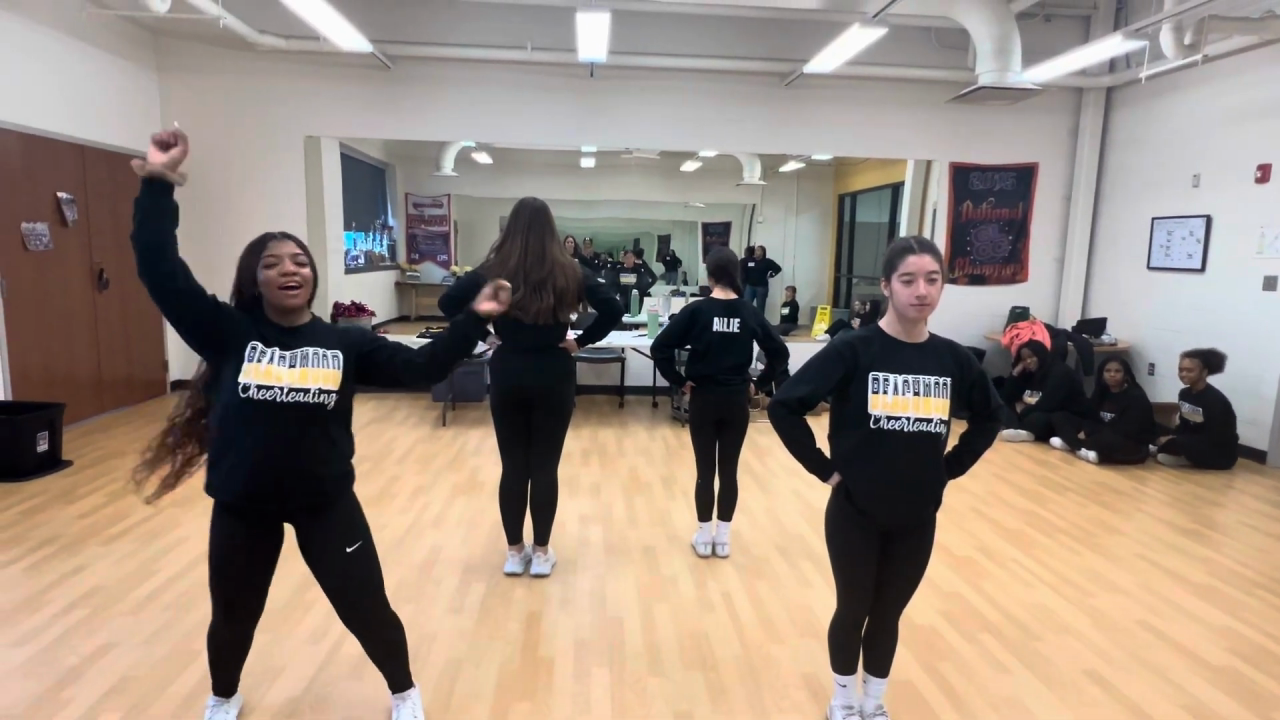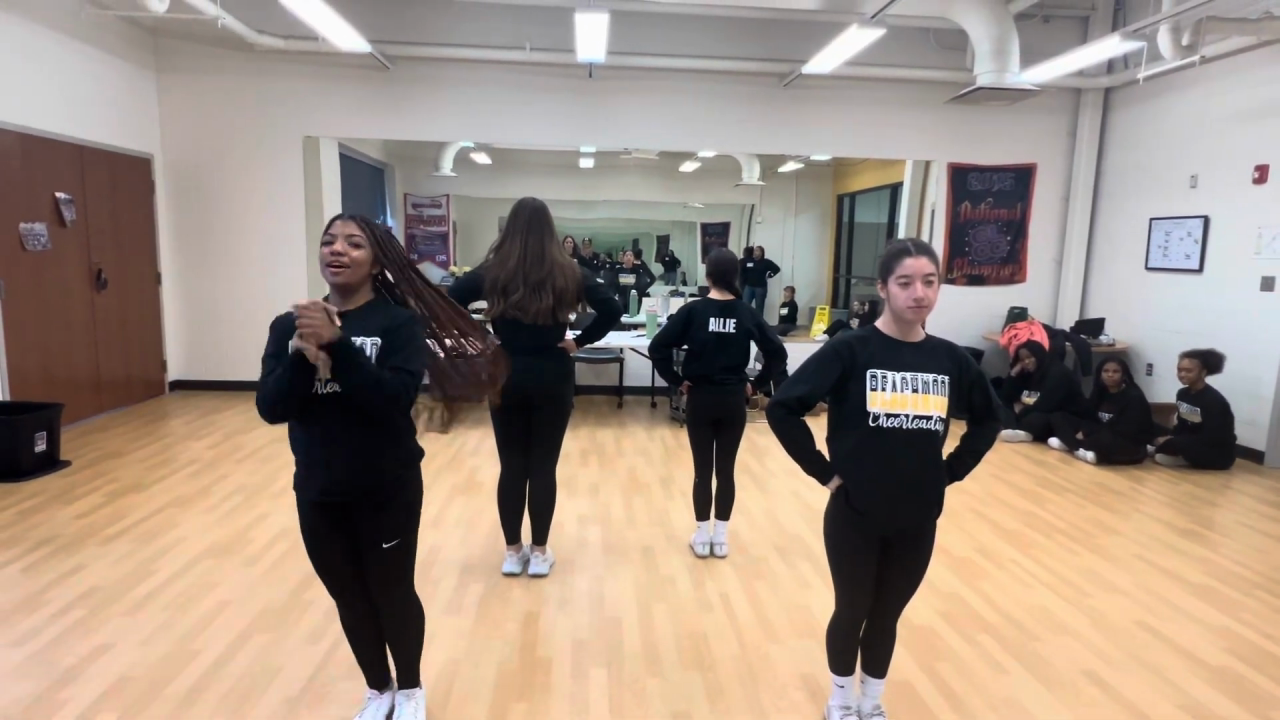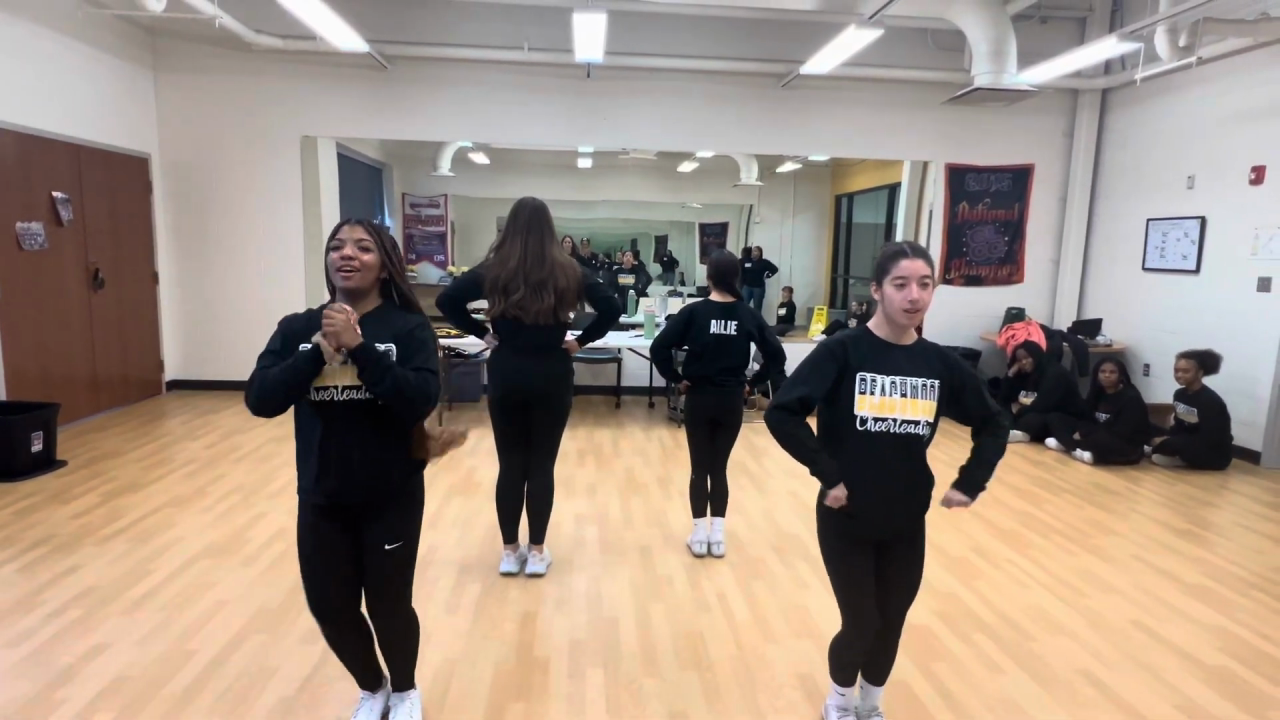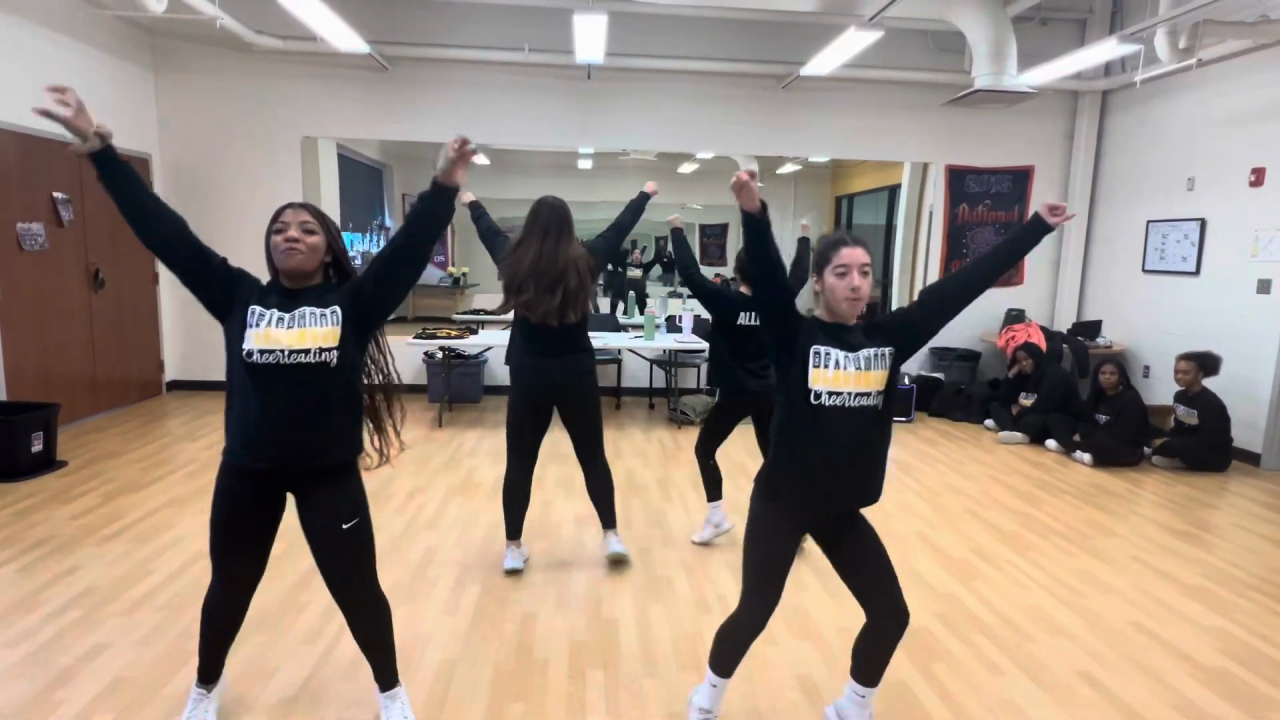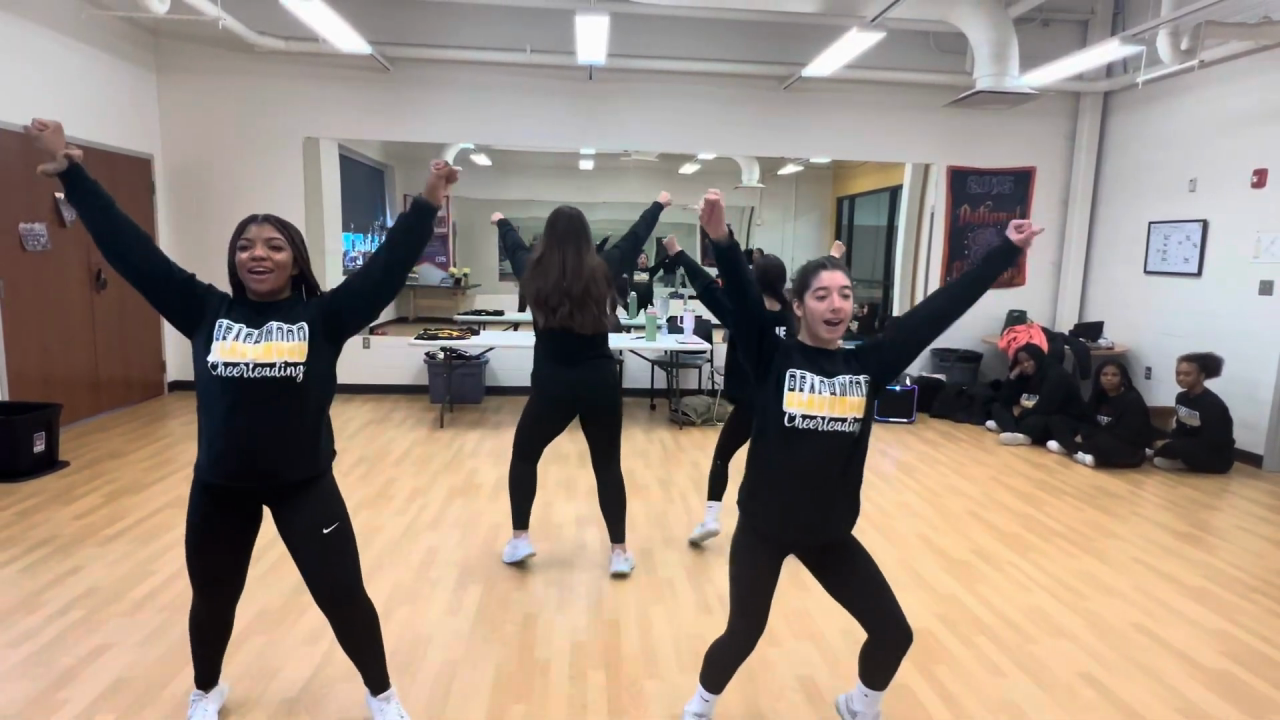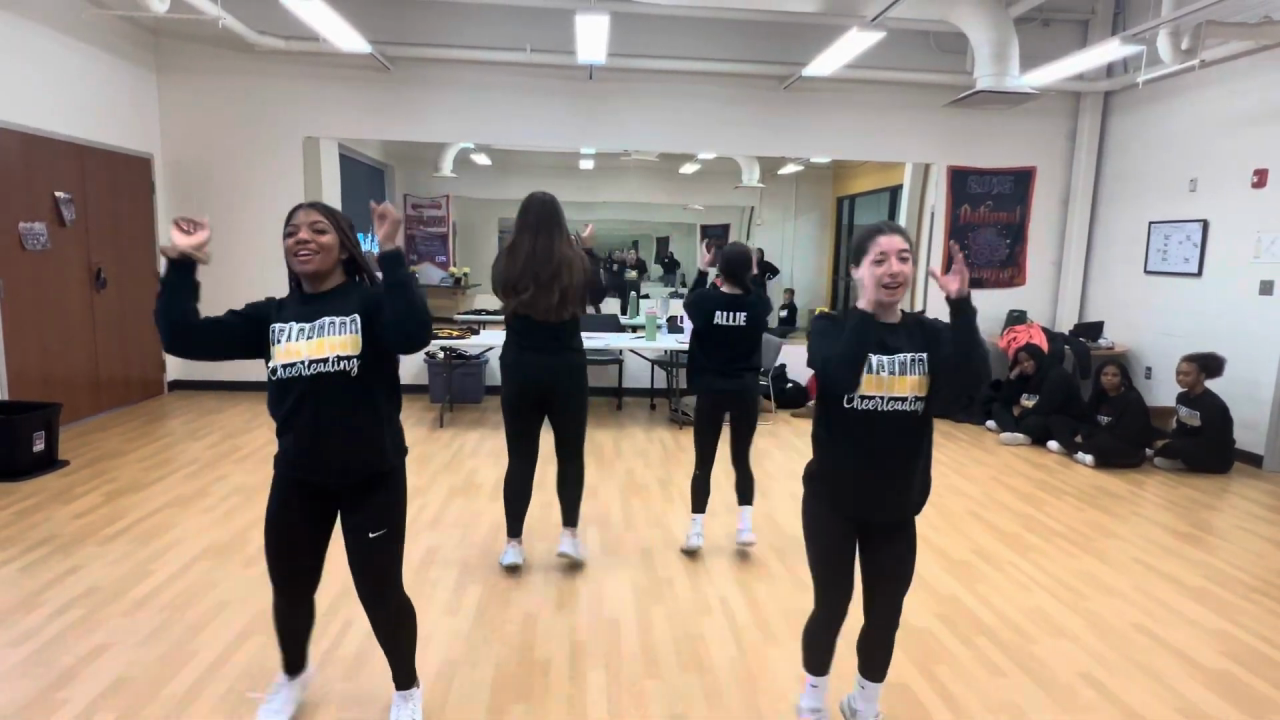
dt=0.4s
person 1, frame 1
left shoulder: (345, 342)
right shoulder: (229, 335)
left elbow: (420, 366)
right elbow: (162, 271)
left wrist: (472, 320)
right wrist: (159, 184)
left hip: (326, 504)
right hip: (243, 506)
left knee: (367, 611)
right knee: (233, 617)
person 1, frame 2
left shoulder: (399, 320)
right shoulder: (290, 327)
left elbow: (393, 395)
right elbow: (272, 407)
left wrist: (332, 347)
right wrist: (302, 355)
left hip: (390, 486)
right hip: (318, 489)
left knee: (389, 592)
right knee: (349, 598)
person 1, frame 3
left shoulder: (407, 328)
right shoulder: (297, 328)
left elbow: (421, 399)
right elbow: (260, 399)
left wrist: (359, 348)
right wrist: (318, 352)
left hip: (393, 494)
right hip: (322, 496)
left knee: (388, 603)
right knee: (331, 608)
person 1, frame 4
left shoulder: (352, 305)
right shoulder: (239, 296)
left elbow: (409, 249)
right elbow: (162, 232)
left wrist: (444, 188)
right wrist: (99, 148)
left hip: (328, 473)
right hip: (248, 470)
left knee: (357, 588)
right knee: (231, 588)
person 1, frame 5
left shoulder: (323, 318)
right shoulder: (206, 312)
left elbow: (385, 269)
right elbow: (132, 251)
left wrist: (425, 206)
right wrist: (72, 174)
left hip: (304, 485)
right hip: (221, 487)
left knee: (343, 596)
right knee: (213, 599)
person 1, frame 6
left shoulder: (373, 304)
right shoulder: (269, 316)
left elbow: (415, 333)
right elbow: (183, 338)
left wrist: (392, 255)
right wrist: (180, 264)
left hip: (373, 478)
right hip: (298, 479)
left knee: (382, 592)
right knee: (290, 589)
right ankle: (291, 678)
person 2, frame 1
left shoulder: (954, 358)
right shoulder: (852, 350)
left elbow: (988, 418)
right elbow: (784, 406)
left wrist: (949, 469)
right wrist: (824, 467)
left hip: (918, 517)
right hip: (856, 512)
left knee: (889, 613)
right knee: (853, 610)
person 2, frame 2
left shoulder: (950, 358)
right shoulder: (850, 350)
left elbow: (988, 419)
right elbow: (782, 408)
left wrist: (952, 471)
right wrist: (823, 470)
left hip: (918, 519)
right hip: (855, 515)
left knee: (886, 616)
right knee: (852, 612)
person 2, frame 3
left shoulder: (941, 364)
right shoulder: (842, 351)
left elbow: (992, 425)
right elbow: (781, 413)
left wrist: (970, 483)
right wrist: (829, 474)
left hip: (906, 522)
right hip: (846, 519)
left knee: (889, 627)
right knee: (861, 627)
person 2, frame 4
left shoulder: (889, 336)
right shoulder: (794, 334)
left elbow: (964, 285)
right elbow: (764, 277)
left wrist: (1036, 227)
right wrist: (752, 213)
left hip: (844, 510)
right hip: (782, 502)
left knee: (891, 615)
right knee: (754, 613)
person 2, frame 5
left shoulder: (869, 364)
right shoulder: (772, 358)
left elbow: (939, 310)
right elbow: (743, 302)
left wrist: (1006, 251)
right wrist: (722, 240)
left hip: (830, 531)
right hip: (763, 528)
left knee: (894, 632)
right knee: (743, 634)
person 2, frame 6
left shoulder: (930, 334)
right shoulder: (834, 327)
left elbow: (970, 379)
right elbow: (836, 369)
left wrist: (960, 304)
right wrist: (863, 298)
left hip: (896, 505)
right hip: (832, 500)
left knee: (884, 615)
right knee: (831, 609)
person 3, frame 1
left shoulder: (494, 271)
right shoulder: (568, 272)
left elbow: (448, 301)
right elbow: (613, 309)
right wrist: (581, 341)
left hip: (507, 375)
right hip: (553, 376)
left knee: (513, 466)
right knee: (545, 466)
left ankle: (514, 551)
right ankle: (541, 552)
person 3, frame 2
left shoulder: (493, 271)
right shoulder: (567, 273)
left elbow: (448, 301)
right elbow: (612, 310)
right wrist: (580, 340)
left hip: (507, 376)
right hip: (552, 377)
left knee: (511, 466)
right knee: (543, 467)
left ankle: (513, 551)
right ankle: (539, 552)
person 3, frame 3
left shoulder: (493, 270)
right shoulder: (567, 271)
left elbow: (446, 300)
right elbow: (611, 307)
left wrist: (482, 333)
right wrist: (582, 339)
left hip: (505, 376)
right hip: (551, 376)
left knee: (510, 465)
right knee: (542, 465)
left ankle: (510, 551)
right ankle: (536, 552)
person 3, frame 4
left shoulder: (513, 262)
right shoulder: (583, 263)
left elbow: (488, 230)
right elbow: (620, 229)
left wrist: (471, 204)
right wrist: (644, 195)
left hip: (529, 375)
right hip: (575, 374)
left knee: (519, 461)
right knee: (593, 457)
left ankle: (513, 548)
right ankle: (611, 537)
person 3, frame 5
left shoulder: (535, 274)
right shoulder: (600, 272)
left elbow: (513, 247)
right elbow: (635, 237)
left wrist: (501, 222)
right wrist: (658, 205)
left hip: (553, 384)
right hip: (600, 381)
left knee: (523, 456)
right knee: (607, 467)
left ankle: (520, 538)
right ankle: (619, 551)
person 3, frame 6
left shoulder: (509, 264)
right shoulder: (576, 263)
right elbow: (596, 296)
left hip: (520, 370)
right hip: (566, 370)
left knee: (520, 458)
right knee: (571, 456)
left ankle: (513, 544)
right ankle: (569, 535)
person 4, frame 1
left shoulder: (696, 311)
right shoulder: (750, 312)
left elbow: (660, 347)
right elbow: (779, 352)
left wrist: (679, 381)
right wrist: (759, 383)
left hip: (703, 399)
right hip: (737, 400)
left knee: (705, 470)
right knee: (729, 470)
left ankle: (704, 536)
right ankle: (723, 537)
person 4, frame 2
left shoulder: (692, 311)
right shoulder: (747, 313)
left elbow: (658, 348)
right elbow: (777, 353)
left wrist: (676, 380)
right wrist: (756, 384)
left hip: (700, 399)
right hip: (734, 400)
left knee: (702, 469)
right knee: (726, 470)
left ankle: (702, 536)
right ankle: (721, 537)
person 4, frame 3
left shoulder: (693, 313)
right shoulder: (749, 315)
left elbow: (659, 349)
right elbow: (776, 356)
left wrist: (676, 379)
right wrist: (752, 382)
left hip: (698, 399)
right hip: (732, 401)
left knee: (699, 469)
right knee: (719, 468)
left ankle: (700, 535)
right ankle: (717, 535)
person 4, frame 4
left shoulder: (724, 301)
left elbow: (688, 271)
right elbow: (799, 274)
left wrist: (677, 231)
right wrist: (804, 239)
left hip: (734, 393)
right hip: (767, 392)
left knee: (705, 450)
right knee: (773, 454)
left ankle: (716, 518)
person 4, frame 5
right shoulder: (794, 315)
left elbow: (707, 287)
left wrist: (677, 254)
right wrist: (833, 258)
left hip: (751, 403)
left knee: (721, 458)
left ankle: (710, 518)
person 4, frame 6
left shoulder: (704, 301)
right shoulder: (758, 306)
left elbow: (690, 300)
left wrist: (701, 270)
right wrist: (753, 278)
left hip: (711, 392)
right hip: (746, 393)
left knee: (703, 464)
right knee: (741, 461)
left ankle: (696, 531)
right ankle: (745, 525)
